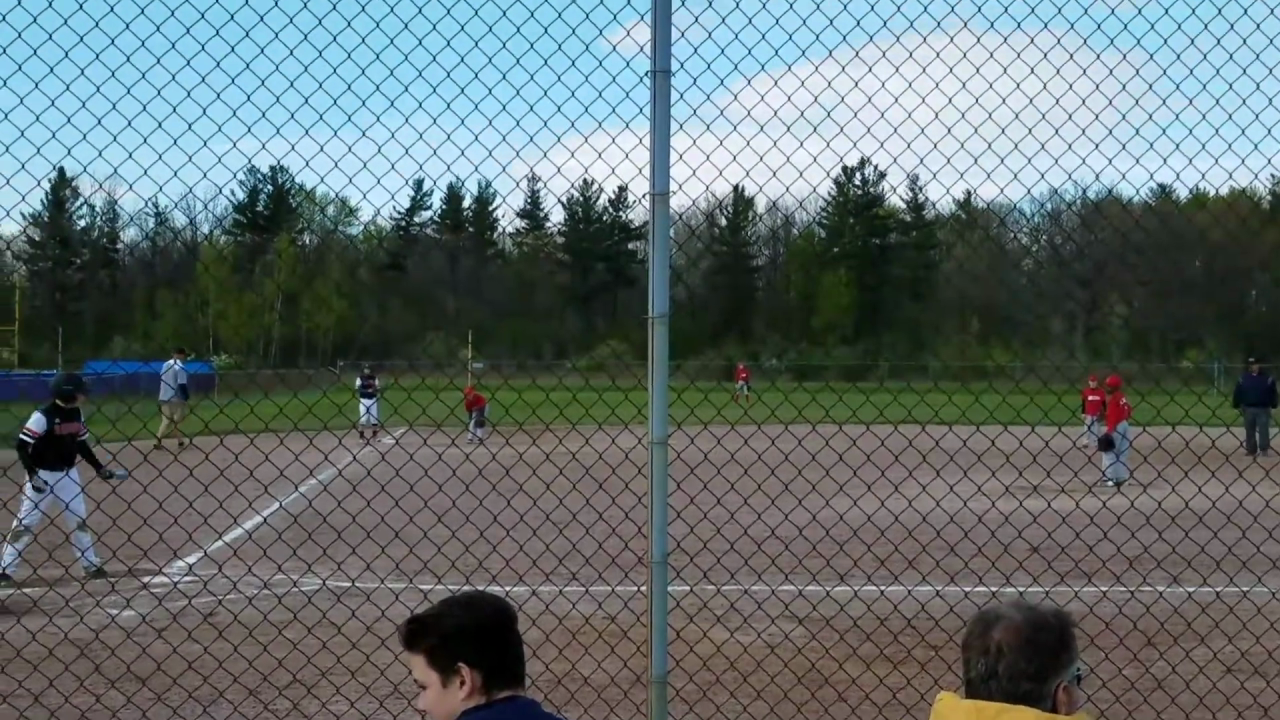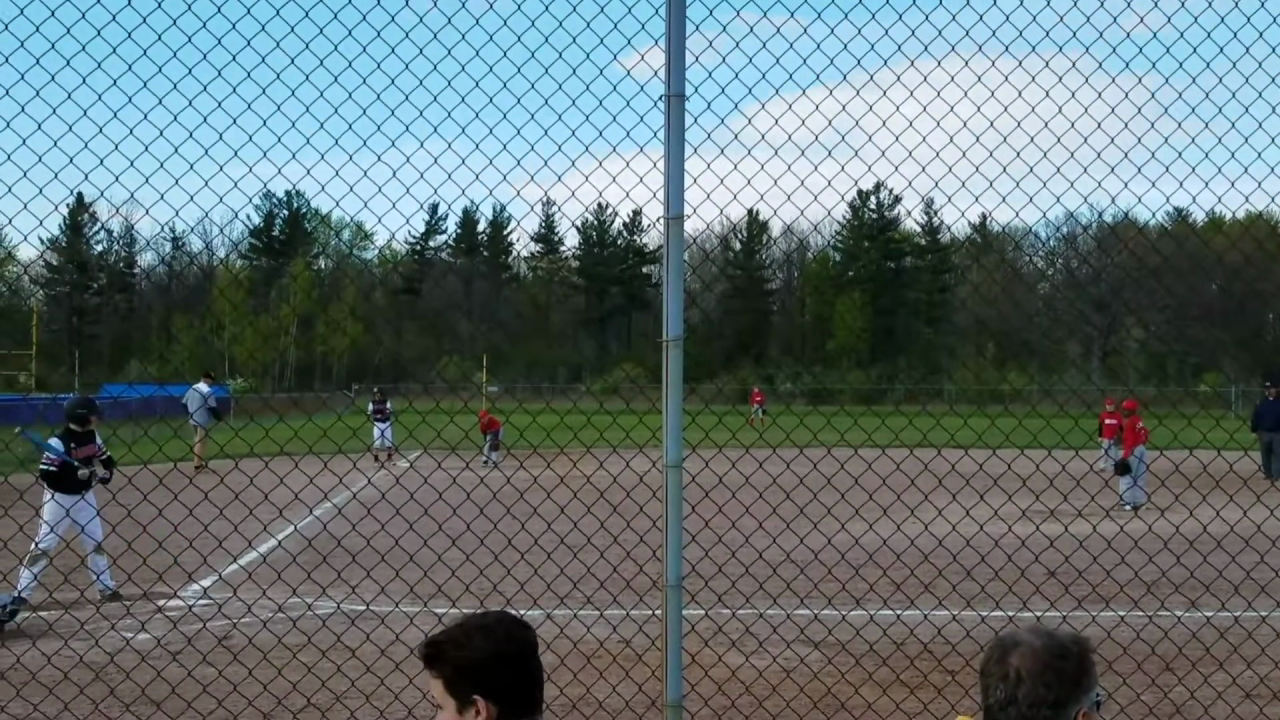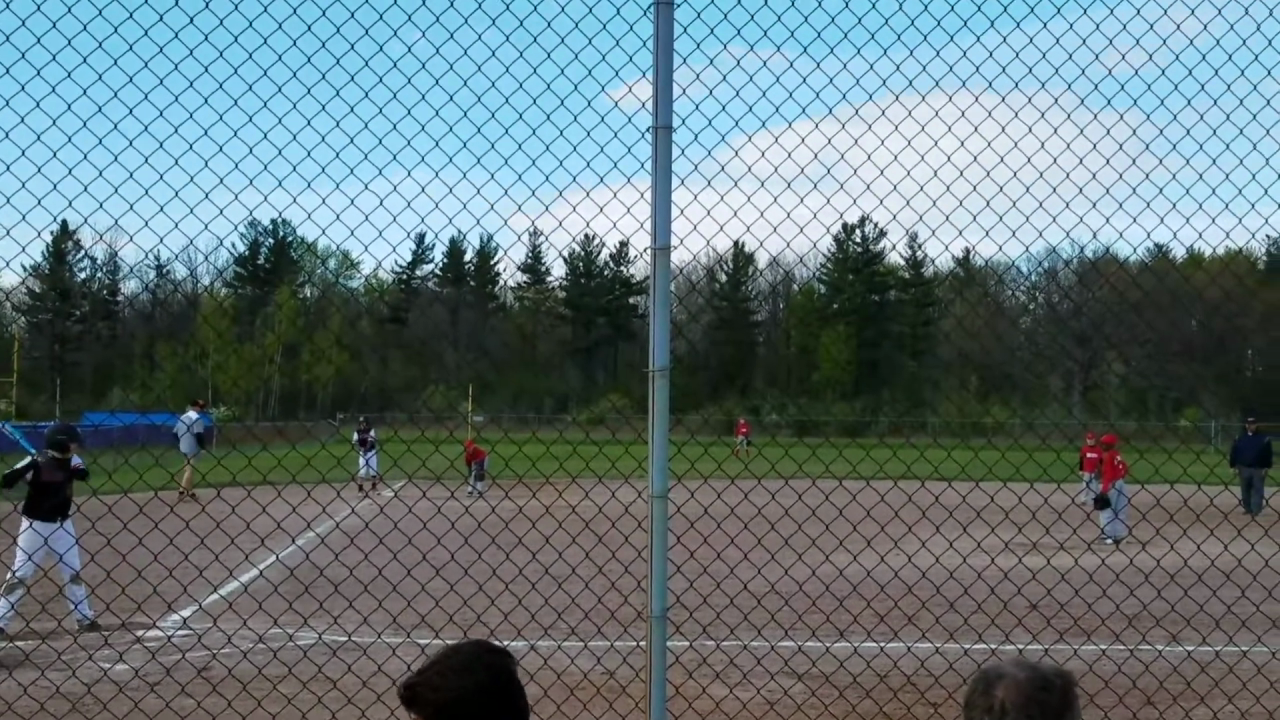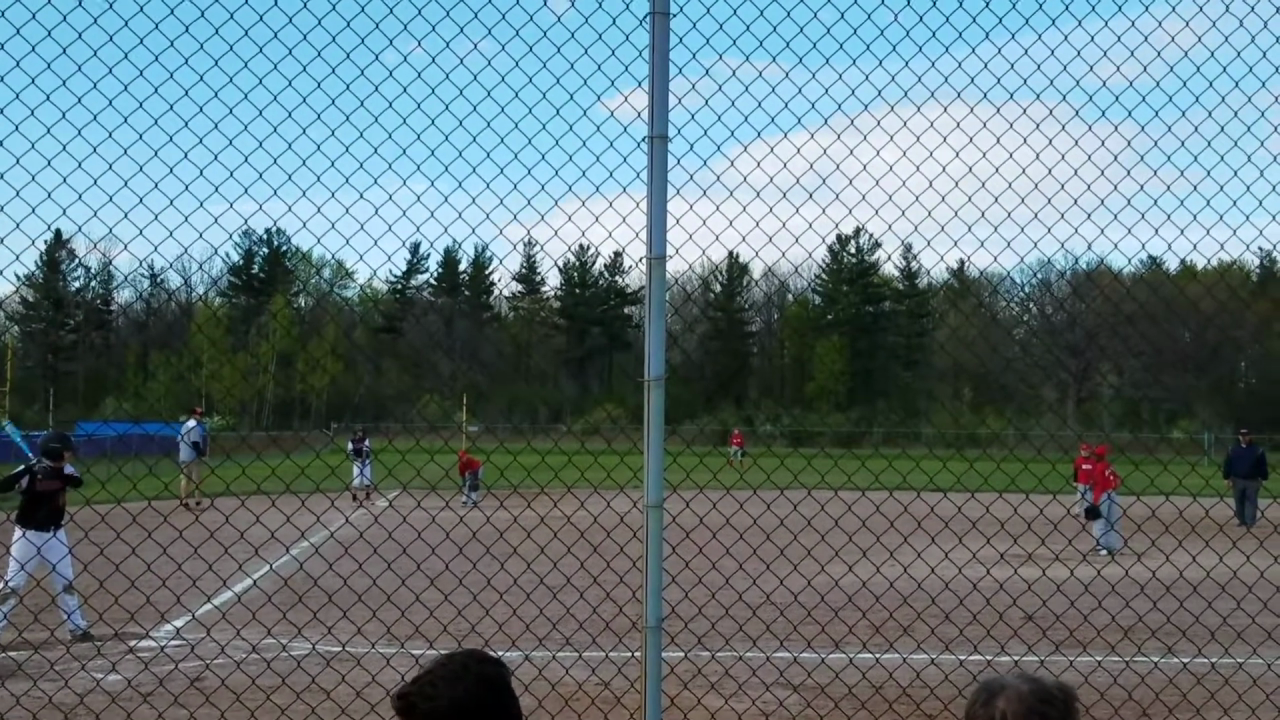
dt=0.4s
person 1, frame 1
left shoulder: (77, 413)
right shoulder: (43, 416)
left elbow: (82, 444)
right elbow: (22, 446)
left wrist: (99, 467)
right wrist: (32, 475)
left hip: (68, 474)
right hip: (42, 475)
left knee: (79, 519)
right knee: (26, 522)
left ankle: (91, 566)
person 1, frame 2
left shoulder: (93, 435)
right shoulder: (58, 441)
left elbow: (108, 460)
right elbow: (45, 475)
left wrist: (106, 472)
right wrist: (75, 474)
left hip: (85, 497)
right hip: (59, 498)
left knee: (96, 542)
right knee: (44, 546)
left ankle: (106, 588)
right ankle: (20, 596)
person 1, frame 3
left shoulder: (71, 460)
right shoulder: (35, 461)
left elbow: (84, 474)
left wrist: (57, 465)
right wrist: (34, 463)
left hip: (62, 524)
right hip: (36, 525)
left knee: (73, 572)
right knee: (20, 575)
left ankle: (85, 619)
person 1, frame 4
left shoulder: (64, 470)
right shoulder: (30, 471)
left elbow: (77, 482)
left wrist: (52, 472)
right wrist: (29, 468)
left hip: (55, 533)
right hip: (28, 535)
left knee: (66, 581)
left ankle: (78, 628)
